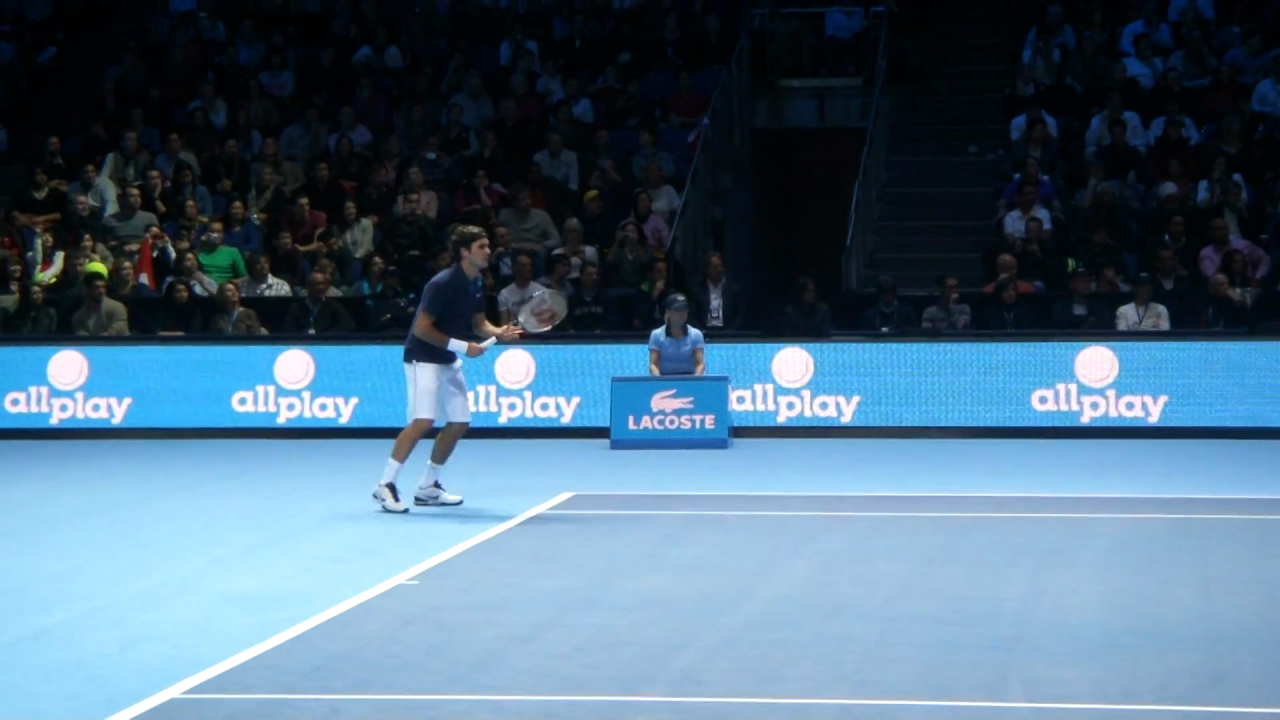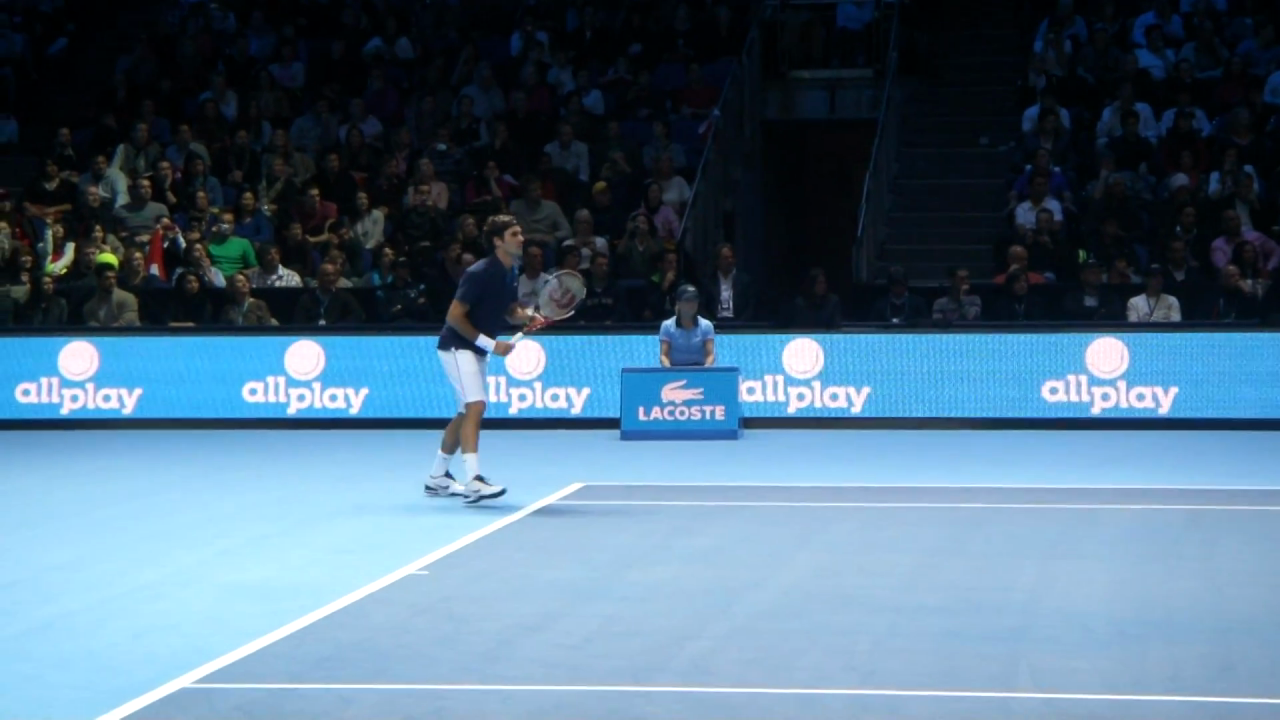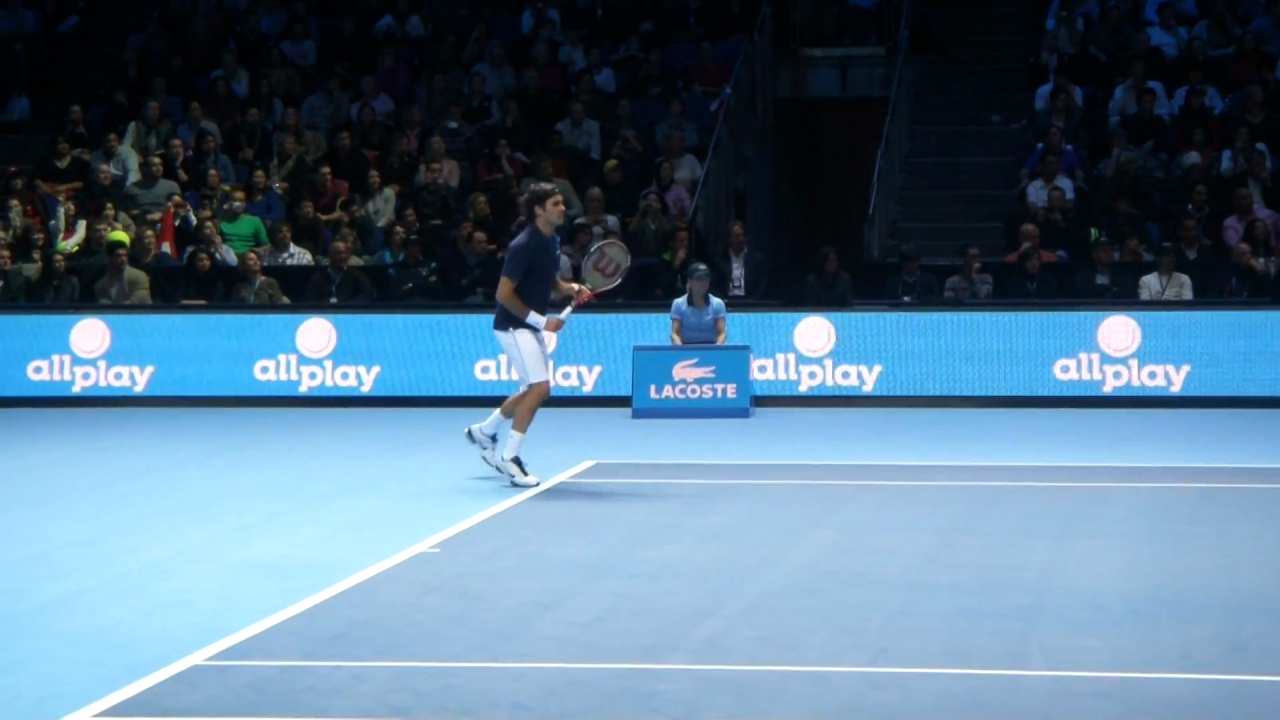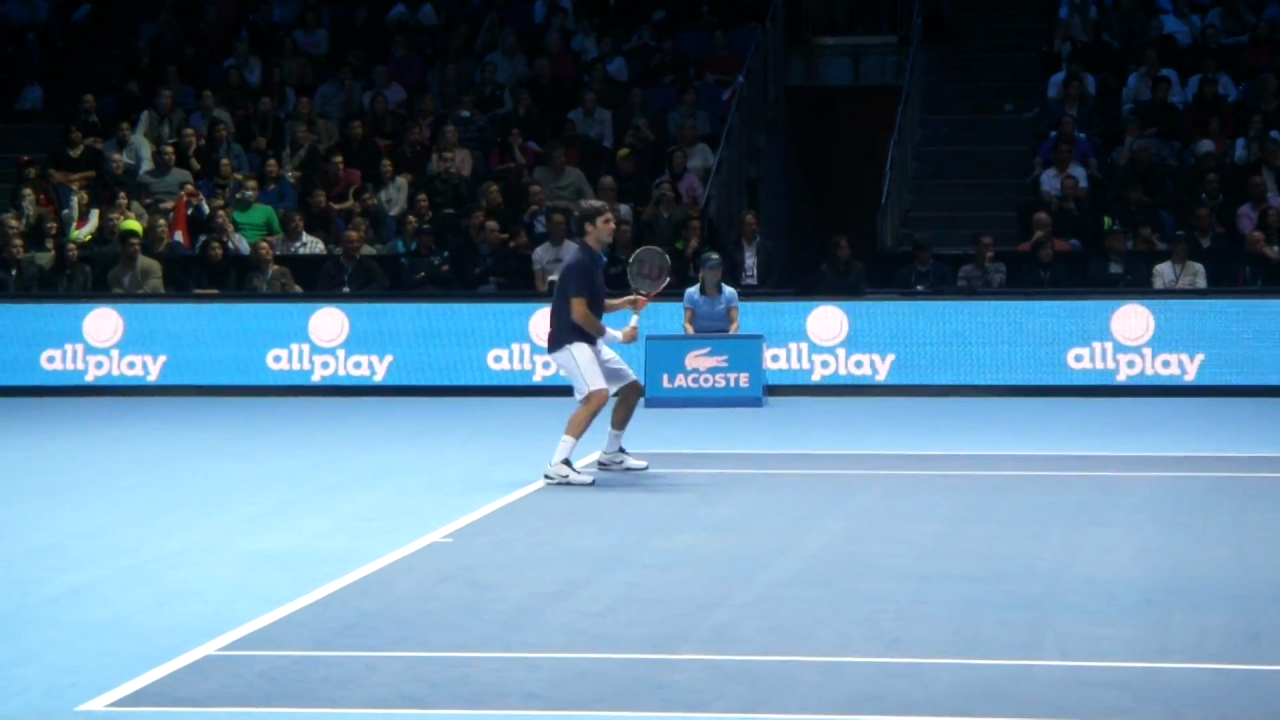
dt=0.3s
person 1, frame 1
left shoulder: (477, 284)
right shoulder: (442, 283)
left elbow: (478, 323)
right elbow: (421, 328)
left wrist: (496, 332)
right wrist: (461, 346)
left hip: (449, 361)
right hip: (423, 359)
left knee: (458, 424)
right knee: (422, 422)
left ankle: (426, 487)
right ankle: (385, 486)
person 1, frame 2
left shoulder: (510, 273)
right shoulder: (479, 273)
left elbow: (511, 313)
right elbow: (454, 317)
left wrist: (527, 317)
right wrist: (489, 343)
left hip: (477, 350)
right hip: (457, 347)
left knee: (467, 413)
right knee: (476, 406)
left ankle: (437, 478)
right ankle: (472, 481)
person 1, frame 3
left shoulder: (552, 242)
right shoulder: (523, 246)
right elbow: (503, 295)
left wrist: (572, 289)
right wrist: (542, 321)
left hip: (531, 327)
right hip: (513, 327)
left knee: (534, 390)
right knee: (540, 387)
left ankle: (484, 431)
right ankle: (509, 458)
person 1, frame 4
left shoulder: (595, 259)
right shoulder: (579, 263)
right elbow: (579, 314)
left wrist: (623, 302)
right wrist: (615, 335)
left hip: (588, 342)
right hip: (570, 343)
left knee: (633, 388)
right knee: (597, 396)
left ankle: (612, 453)
right ankle: (558, 464)
